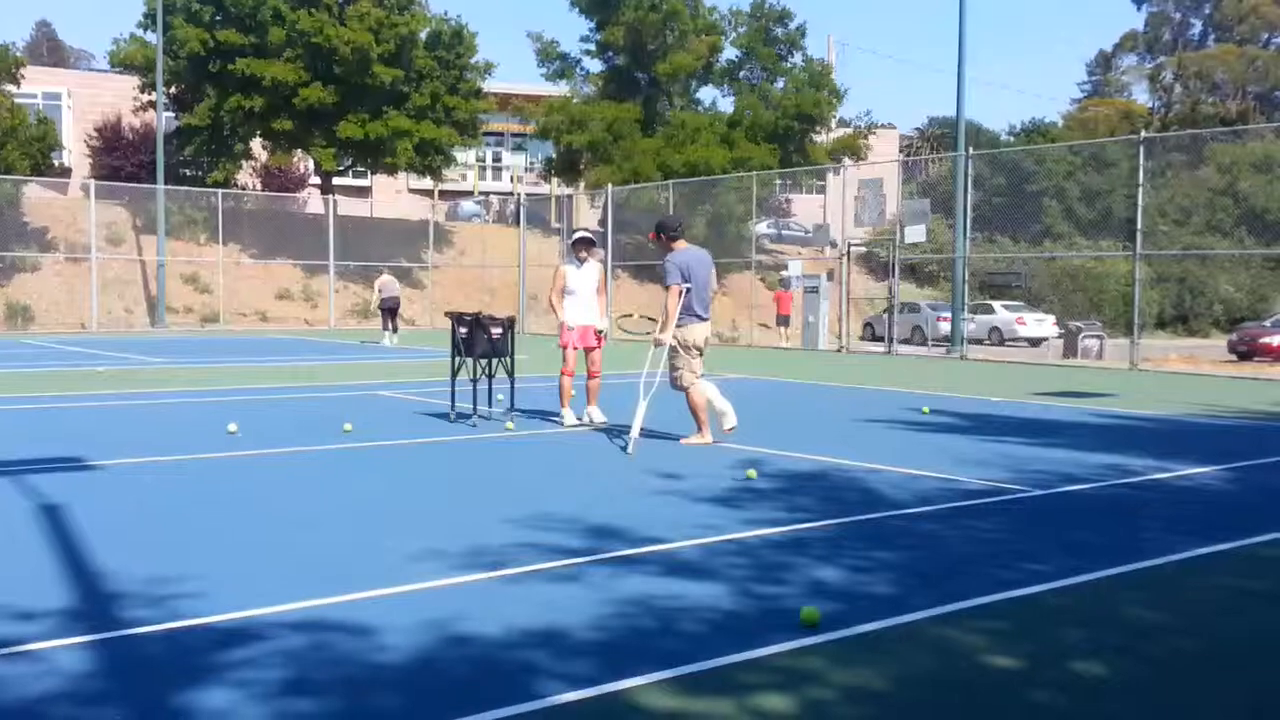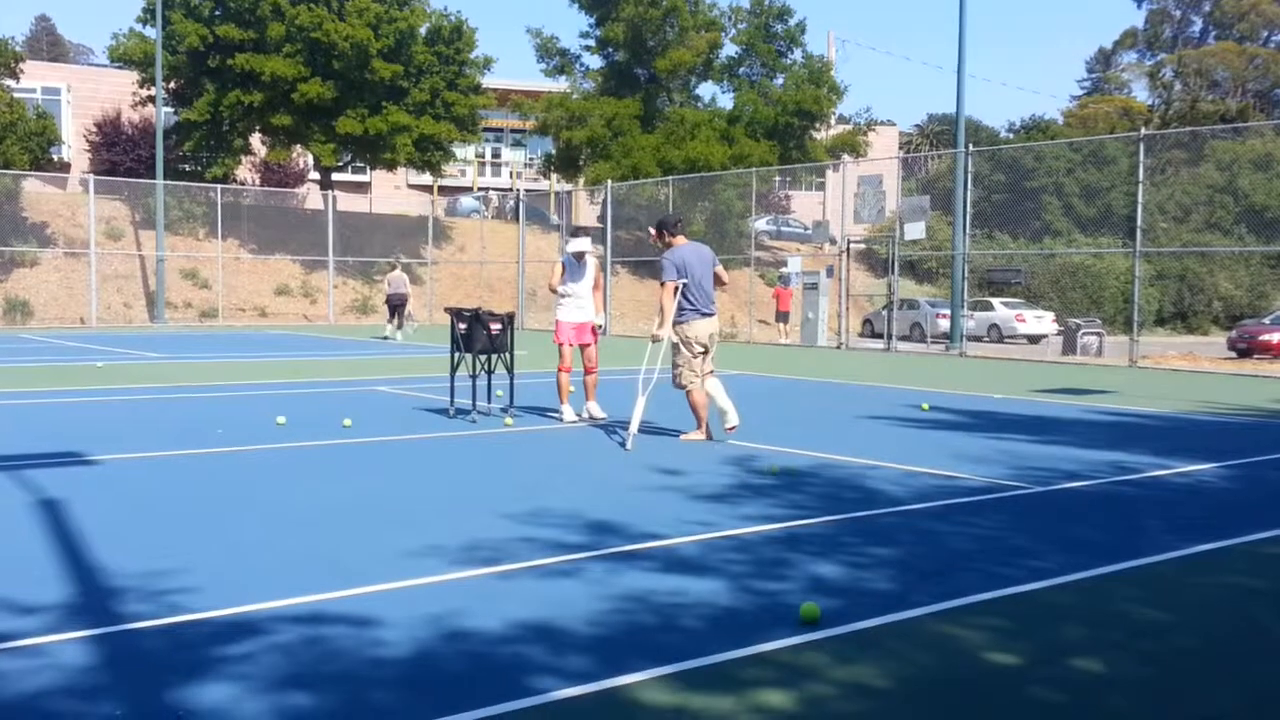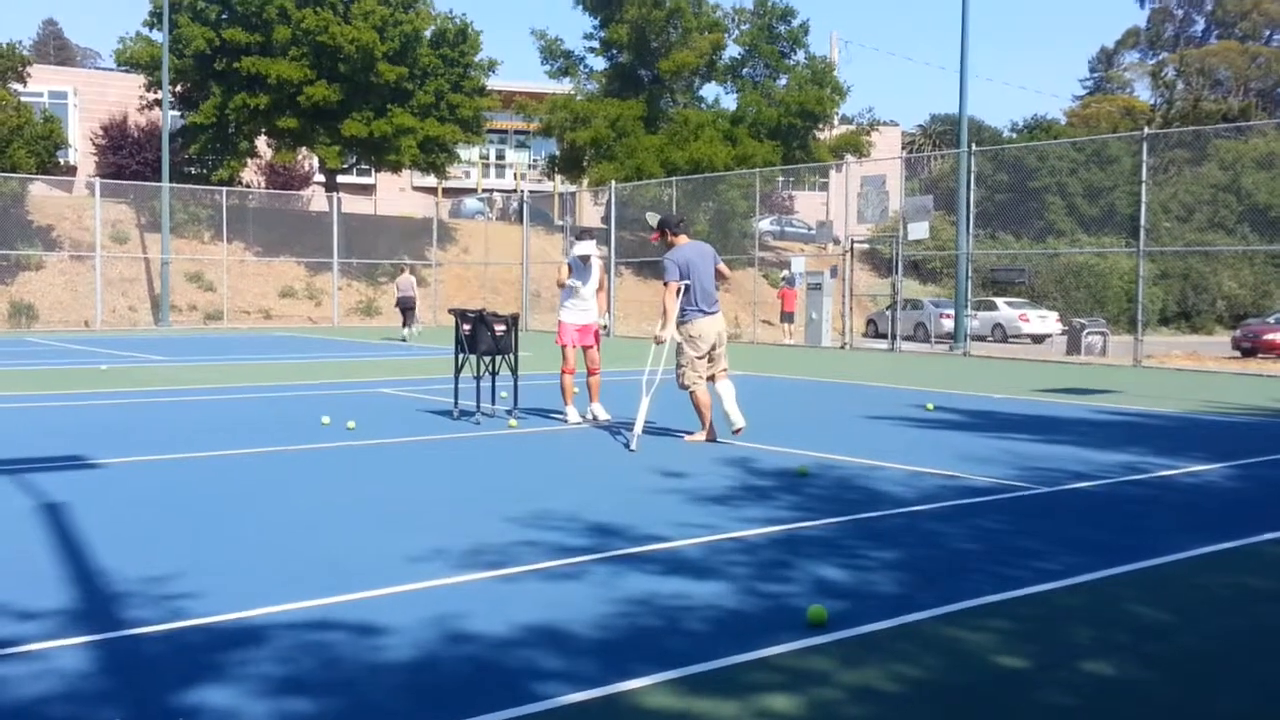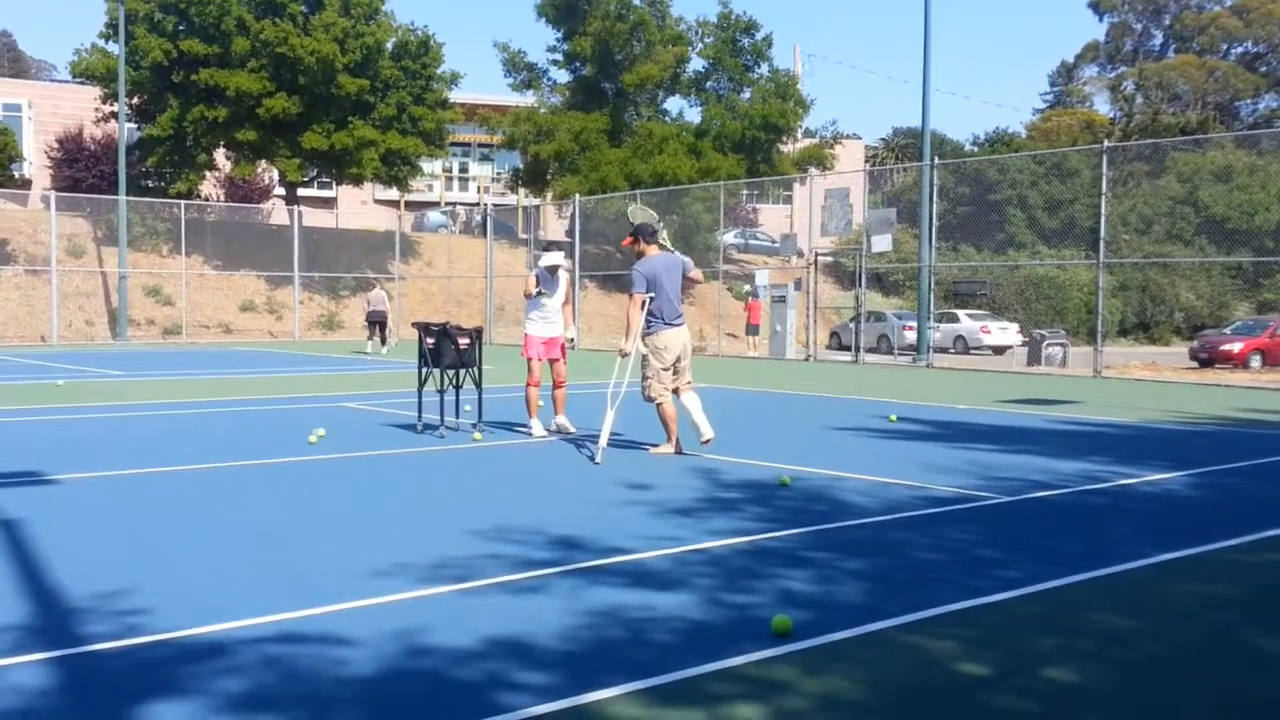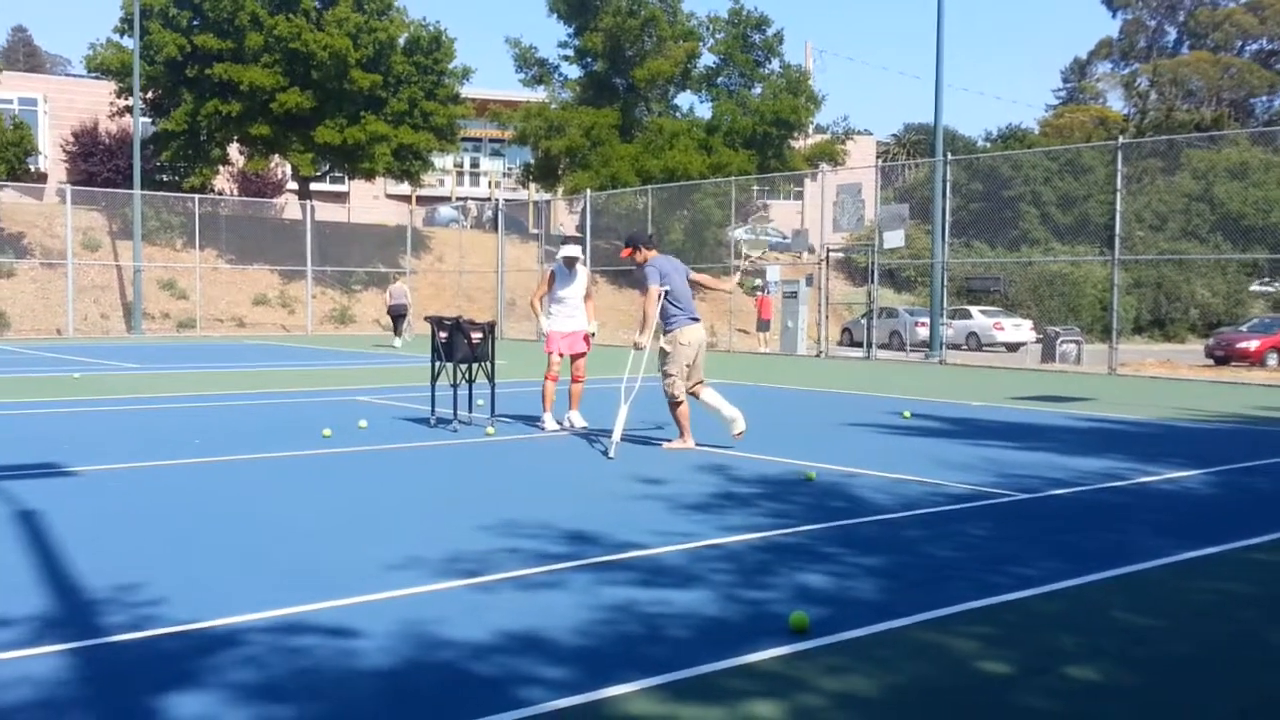
dt=0.5s
person 1, frame 1
left shoulder: (672, 260)
right shoulder: (704, 253)
left elbow: (673, 297)
right elbow: (713, 289)
left wrist: (666, 331)
left hip: (686, 328)
right hip: (704, 324)
left knee: (689, 383)
right knee: (695, 376)
left ankle: (703, 433)
right ankle: (724, 411)
person 1, frame 2
left shoulder: (669, 257)
right shoulder: (705, 250)
left elbow: (668, 294)
right elbow: (724, 279)
left wrist: (664, 327)
left hip: (689, 325)
right hip: (710, 321)
left knee: (690, 381)
right knee: (706, 373)
left ankle: (702, 430)
right ankle: (727, 411)
person 1, frame 3
left shoulder: (671, 257)
right shoulder: (706, 248)
left elbow: (670, 294)
right elbow: (726, 274)
left wrist: (667, 328)
left hip: (694, 325)
right hip: (716, 319)
left knee: (695, 381)
right knee: (719, 372)
left ankle: (707, 431)
right ankle: (734, 415)
person 1, frame 4
left shoulder: (640, 268)
right shoulder: (676, 259)
left elbow: (635, 306)
right elbow: (699, 278)
left wrist: (629, 341)
right wrist: (689, 263)
left hip: (659, 337)
right hip: (681, 332)
left knee: (660, 394)
right knee: (683, 385)
left ankle: (672, 443)
right ankle: (702, 425)
person 1, frame 5
left shoulder: (651, 267)
right shoulder: (672, 262)
left elbow: (651, 300)
right elbow: (699, 278)
left wrist: (644, 334)
right wrist: (726, 286)
left hip: (679, 334)
right hip: (695, 329)
left knee: (674, 391)
right knee: (695, 385)
left ankle: (685, 438)
right ankle: (730, 412)
person 2, frame 1
left shoulder: (598, 267)
right shoulder: (564, 269)
right elbow: (554, 296)
left wrist: (603, 319)
right wrist: (560, 316)
left hip: (593, 324)
right hip: (571, 324)
left knee: (595, 369)
right knee: (569, 368)
left ankle: (591, 409)
right ankle: (566, 411)
person 2, frame 2
left shoulder: (594, 263)
right shoulder: (562, 264)
right elbow: (552, 284)
left wrist: (600, 314)
right wrist: (558, 289)
left hip: (588, 320)
right hip: (566, 319)
left knee: (591, 364)
right knee: (565, 364)
left ankle: (591, 405)
right ankle: (565, 407)
person 2, frame 3
left shoulder: (598, 265)
right shoulder: (568, 265)
right elbow: (560, 281)
left wrist: (603, 315)
right wrist: (566, 283)
left hip: (591, 321)
right hip: (569, 320)
left knee: (594, 365)
right knee: (569, 366)
left ankle: (594, 407)
right ankle: (569, 409)
person 2, frame 4
left shoulder: (565, 277)
right shoulder: (535, 277)
right elbow: (526, 293)
left wrist: (569, 326)
right wrist: (534, 292)
left hip: (557, 334)
right hip: (535, 333)
left knee: (560, 378)
right knee: (534, 378)
left ankle: (559, 419)
right ankle: (534, 422)
person 2, frame 5
left shoulder: (585, 273)
right shoulder: (553, 273)
right elbow: (535, 298)
left wrist: (592, 322)
right wrist: (541, 319)
left hip: (580, 329)
right hip: (556, 329)
left knee: (579, 374)
right knee: (553, 372)
left ankle: (573, 414)
right ankle: (547, 416)
